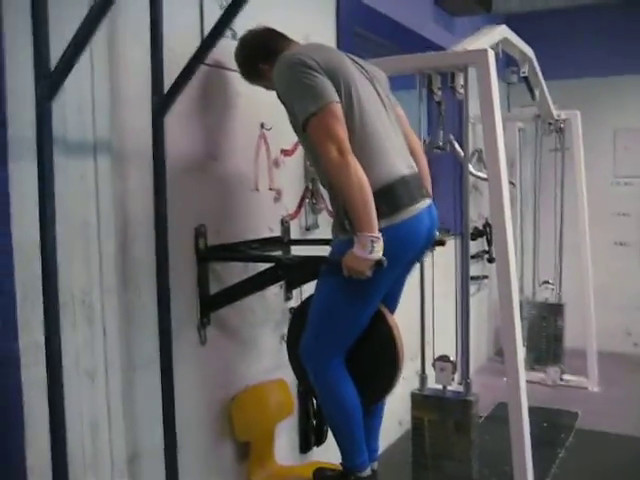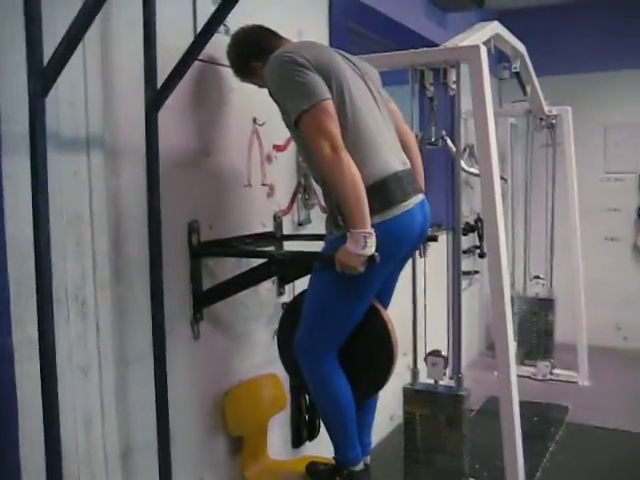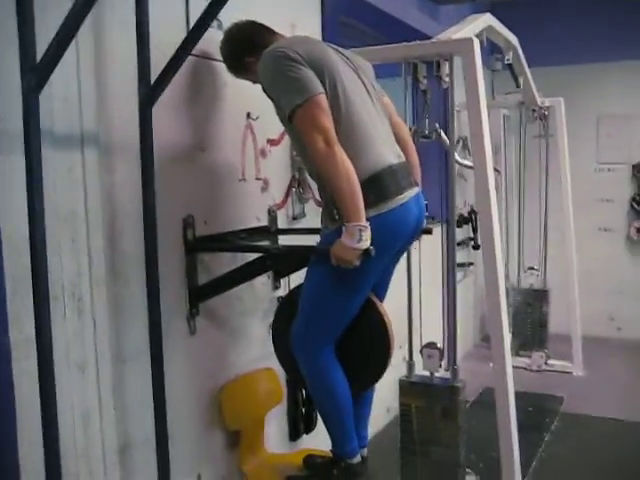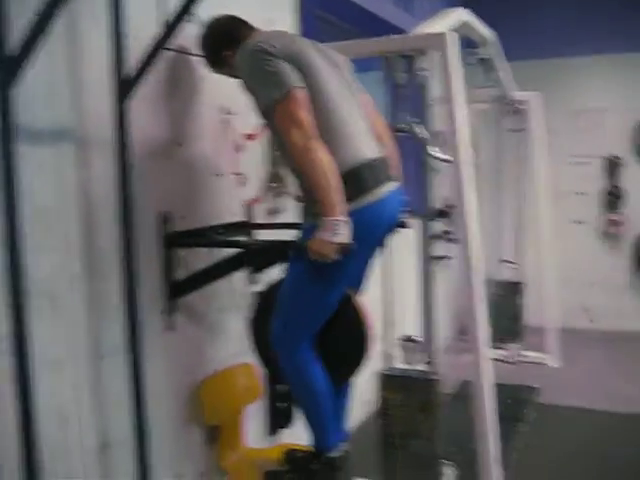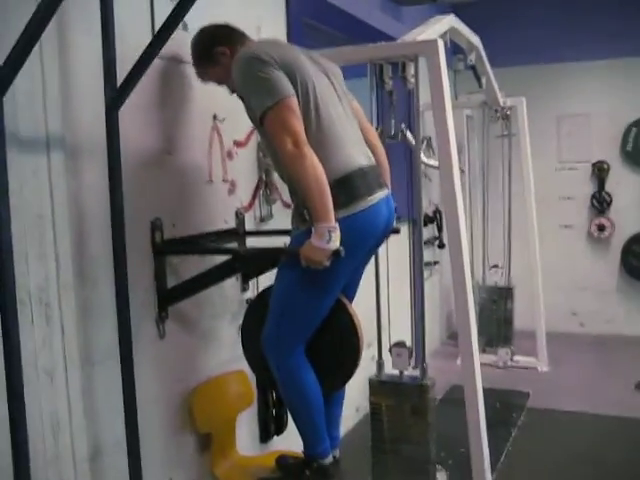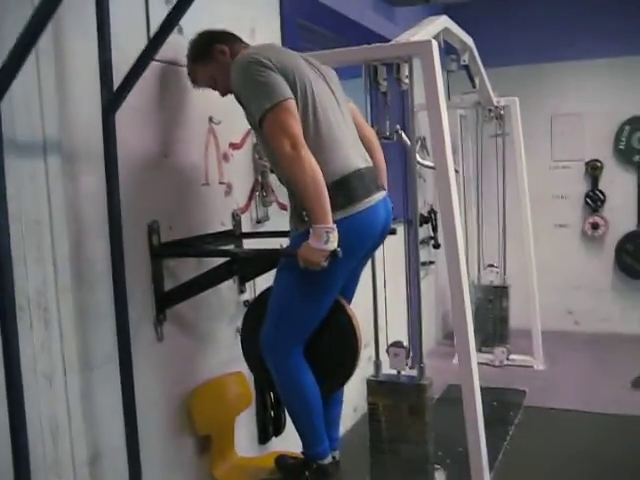
dt=0.1s
person 1, frame 1
left shoulder: (294, 67)
right shoulder: (356, 65)
left elbow: (339, 154)
right elbow: (412, 141)
left wrist: (366, 240)
left hip: (384, 225)
right hip: (418, 214)
left knee: (320, 354)
person 1, frame 2
left shoulder: (286, 64)
right shoulder: (347, 62)
left elbow: (331, 150)
right elbow: (405, 135)
left wrist: (359, 236)
left hip: (378, 220)
right hip: (411, 208)
left knee: (314, 349)
person 1, frame 3
left shoulder: (278, 59)
right shoulder: (342, 57)
left elbow: (325, 144)
right elbow: (400, 129)
left wrist: (353, 230)
left hip: (374, 213)
right hip: (406, 202)
left knee: (311, 342)
right knee: (351, 333)
person 1, frame 4
left shoulder: (256, 53)
right shoulder: (318, 50)
left elbow: (304, 139)
right elbow: (376, 124)
left wrist: (331, 224)
left hip: (352, 208)
right hip: (383, 195)
left knee: (290, 337)
right knee: (329, 328)
person 1, frame 5
left shoulder: (251, 61)
right shoulder: (311, 60)
left elbow: (296, 147)
right elbow: (369, 134)
left wrist: (324, 231)
left hip: (344, 215)
right hip: (376, 204)
left knee: (281, 343)
right knee: (322, 335)
person 1, frame 6
left shoulder: (250, 65)
right shoulder: (307, 65)
left elbow: (293, 148)
right elbow: (367, 135)
left wrist: (321, 232)
left hip: (342, 217)
right hip: (374, 206)
left knee: (280, 344)
